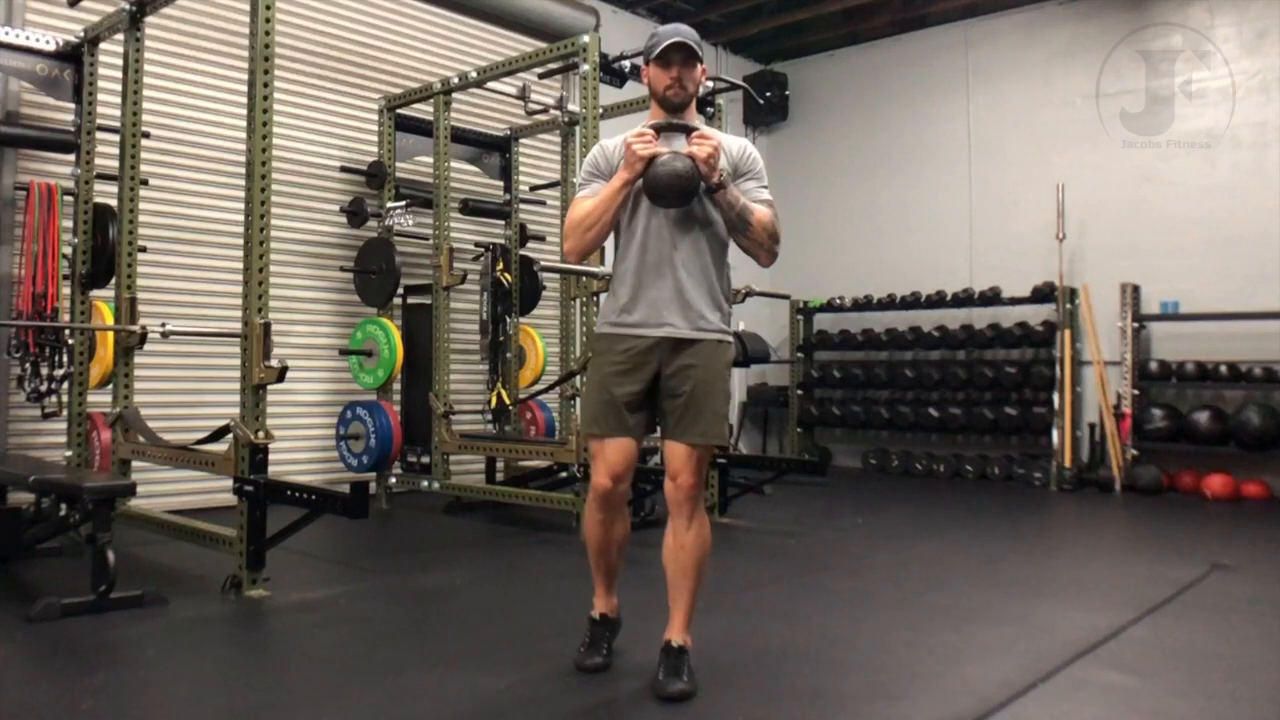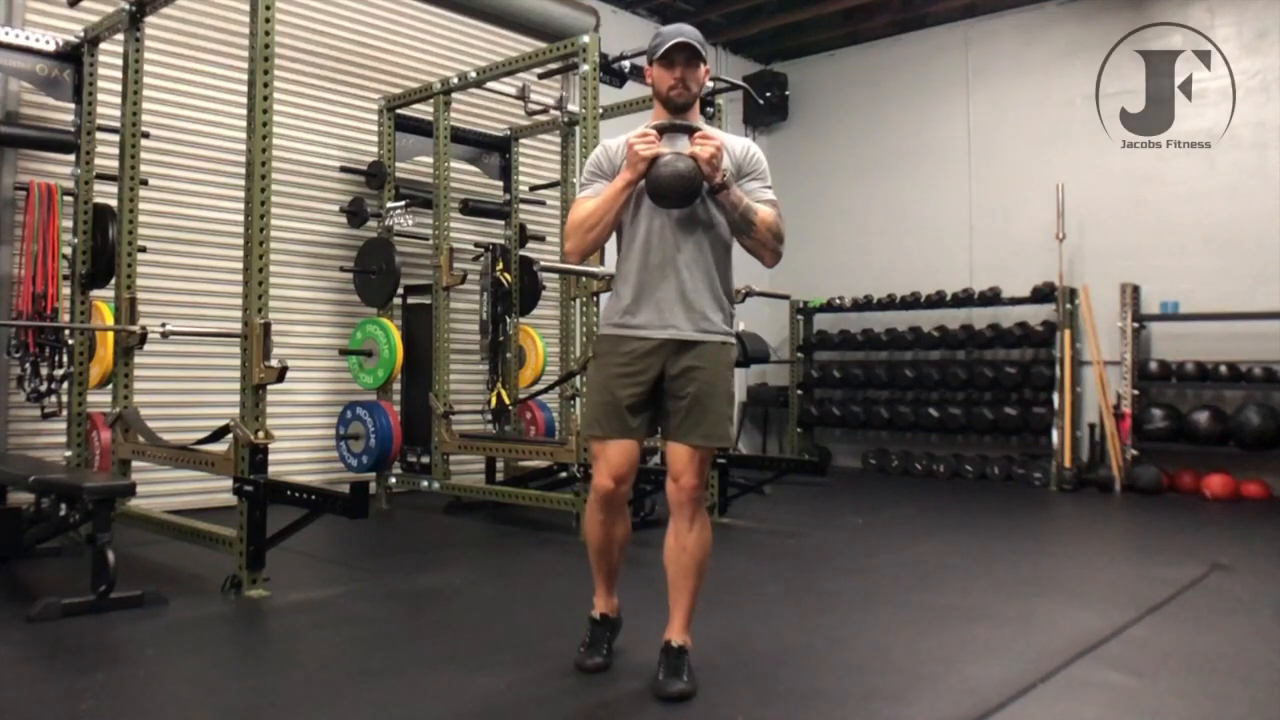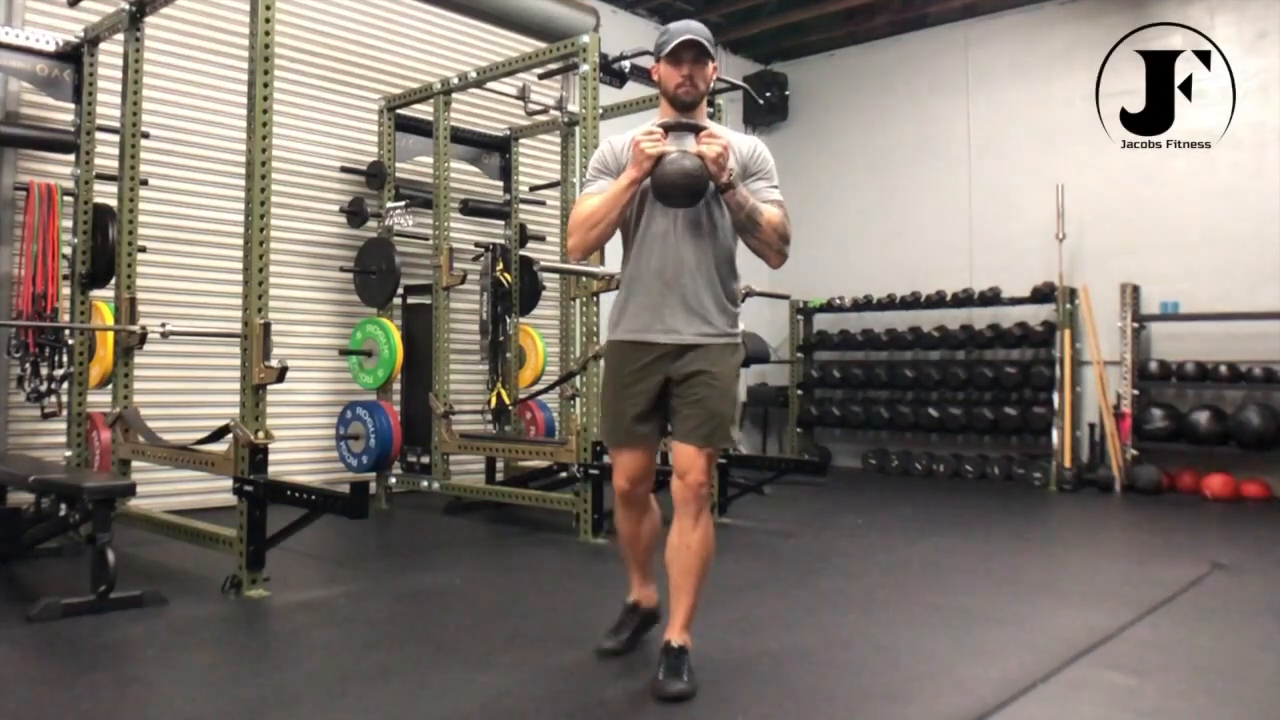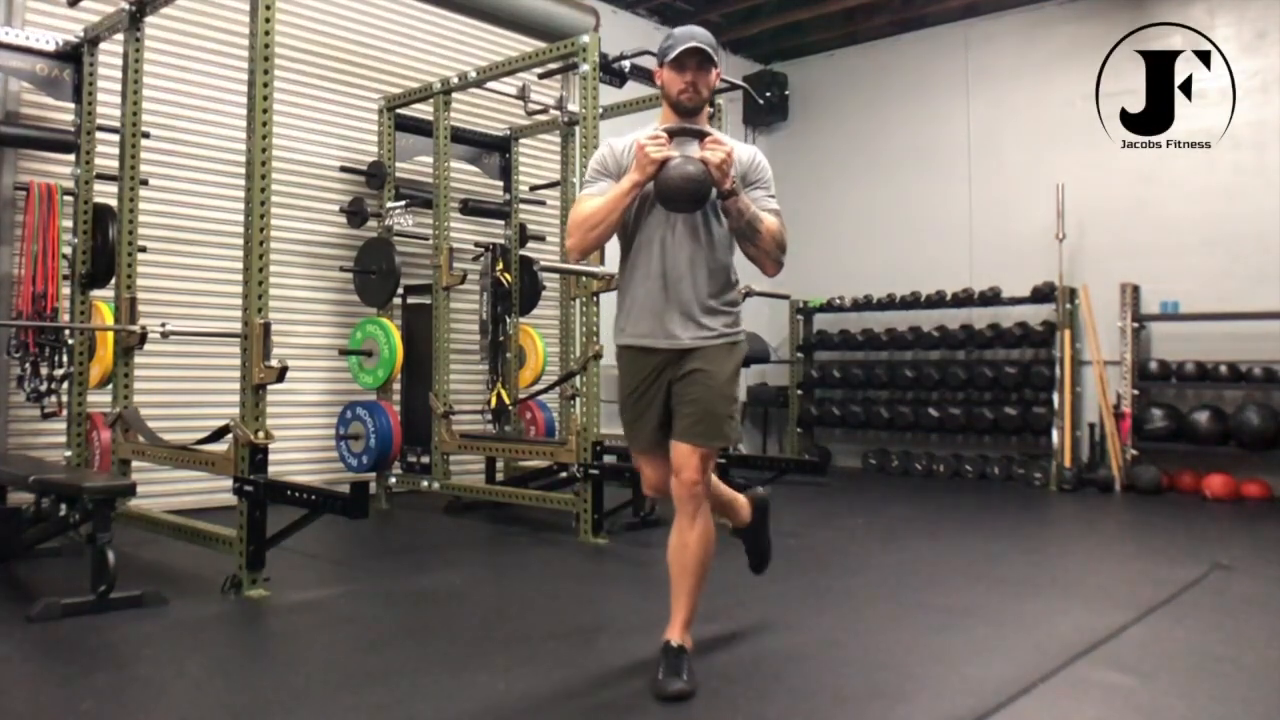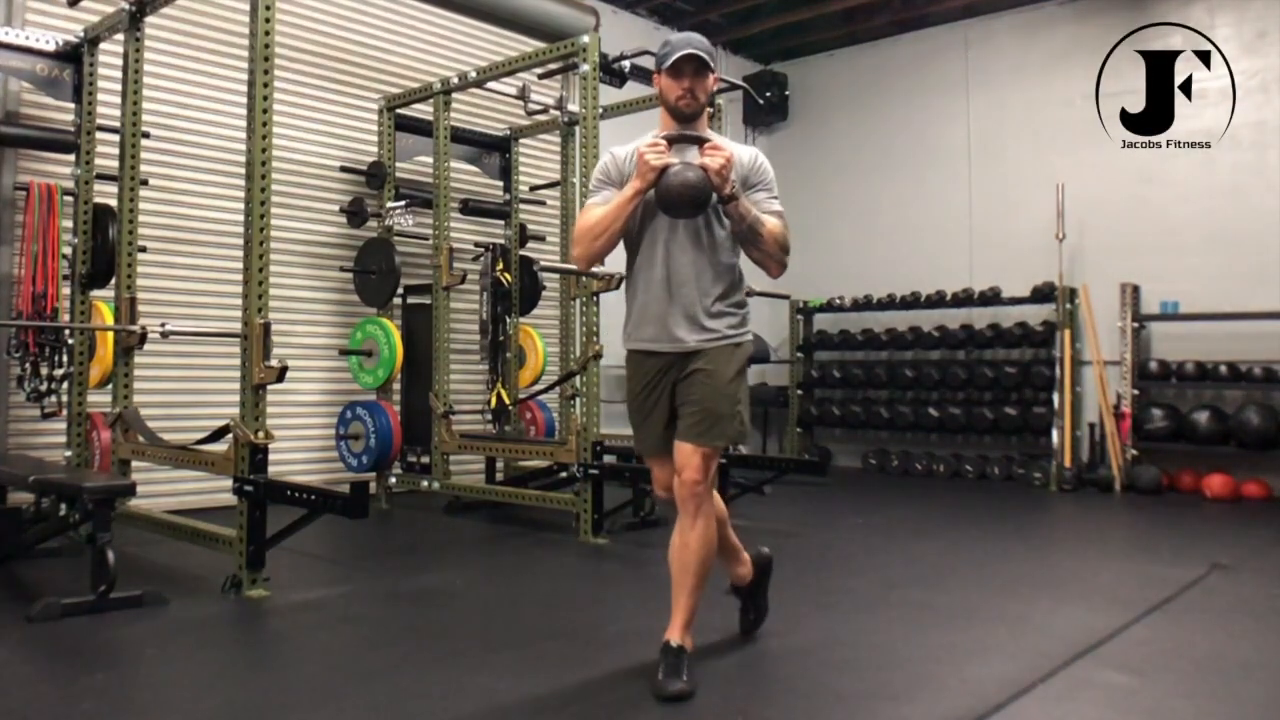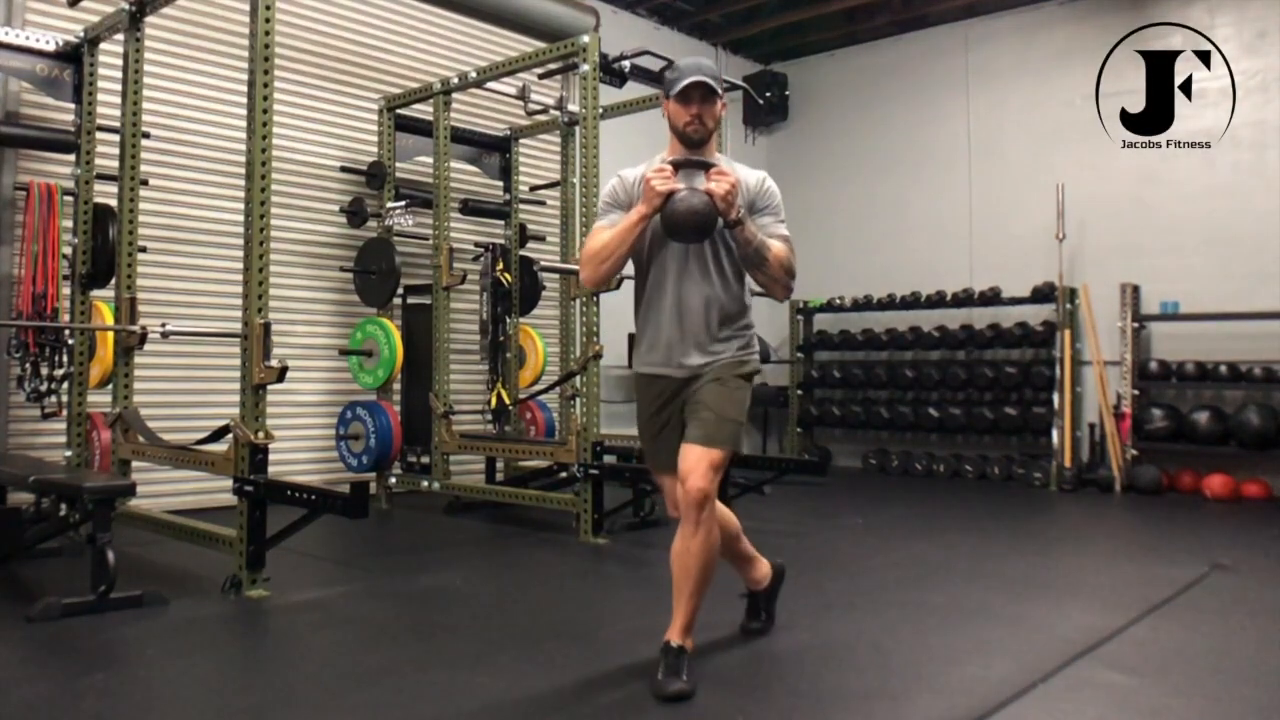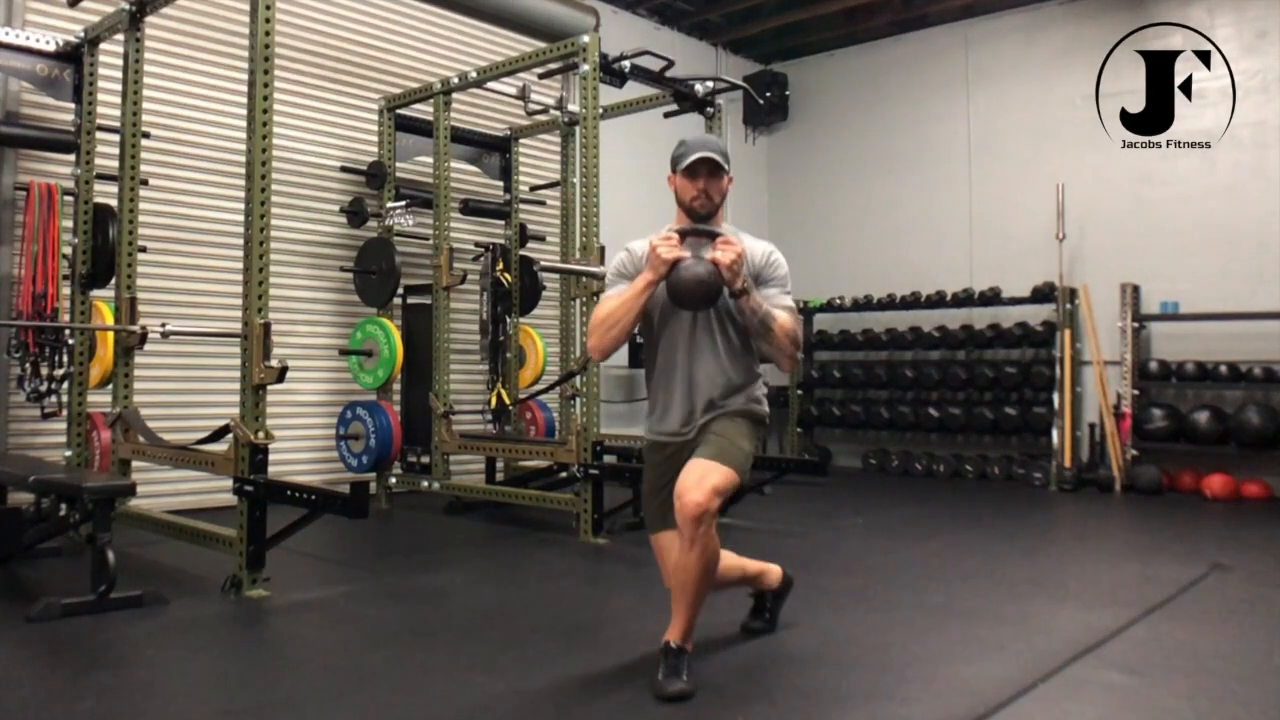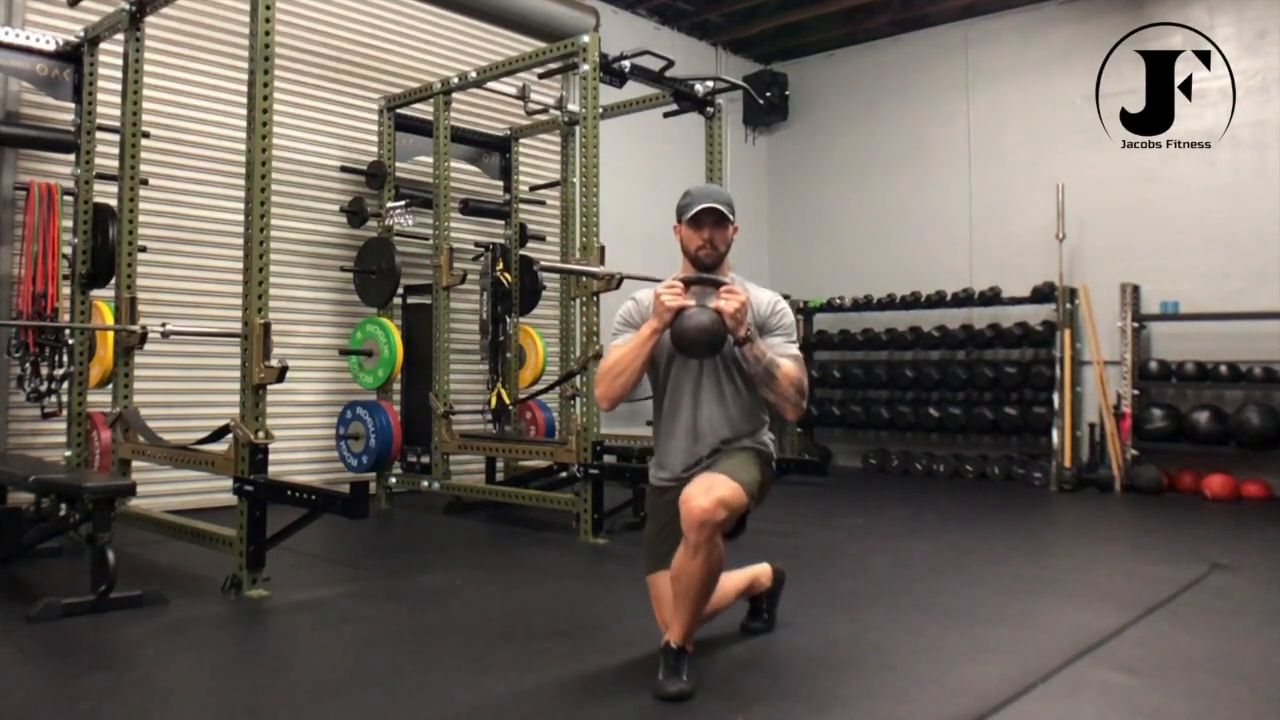
dt=0.3s
person 1, frame 1
left shoulder: (735, 153)
right shoulder: (609, 153)
left elbow: (767, 247)
right elbow: (574, 246)
left wrist: (716, 181)
right wrist: (628, 175)
left hip: (699, 339)
right hip: (622, 334)
left knee: (684, 490)
right knee: (608, 482)
left ankle: (677, 641)
right ankle: (604, 610)
person 1, frame 2
left shoulder: (739, 153)
right shoulder: (612, 153)
left elbow: (771, 249)
right elbow: (575, 247)
left wrist: (718, 182)
right wrist: (629, 176)
left hip: (703, 341)
right hip: (626, 336)
left knee: (686, 491)
right knee: (610, 482)
left ankle: (677, 643)
right ankle: (604, 612)
person 1, frame 3
left shoulder: (745, 151)
right shoulder: (617, 150)
left elbow: (777, 250)
right elbow: (578, 243)
left wrist: (725, 181)
right wrist: (635, 172)
left hip: (707, 342)
right hip: (634, 338)
left knee: (691, 487)
right knee: (629, 484)
left ankle: (677, 641)
right ankle: (641, 599)
person 1, frame 4
left shoulder: (744, 159)
right shoulder: (618, 152)
left elbow: (773, 260)
right elbow: (577, 243)
left wrist: (728, 188)
right wrist: (638, 177)
left hip: (709, 341)
right hip: (641, 340)
left knee: (688, 483)
right knee: (658, 483)
left ankle: (677, 643)
right ankle: (745, 512)
person 1, frame 5
left shoulder: (745, 160)
right shoulder: (620, 161)
left elbow: (777, 260)
right elbow: (583, 253)
left wrist: (729, 193)
right wrist: (638, 185)
left hip: (715, 342)
right hip: (648, 345)
left knee: (692, 485)
right knee: (670, 487)
left ankle: (677, 642)
right ankle: (746, 568)
person 1, frame 6
left shoulder: (753, 185)
right shoulder: (629, 184)
left elbow: (783, 286)
right elbow: (590, 275)
left wrist: (734, 217)
right wrist: (645, 208)
left hip: (722, 361)
right hip: (656, 366)
left knee: (695, 489)
right knee: (686, 507)
left ankle: (677, 642)
right ankle: (761, 575)
person 1, frame 7
left shoulder: (760, 256)
right shoulder: (637, 255)
left elbow: (788, 355)
right elbow: (598, 345)
left wrist: (739, 285)
right wrist: (651, 276)
left hip: (732, 413)
right hip: (668, 428)
left knee: (694, 502)
right knee: (686, 569)
left ankle: (676, 645)
right ankle: (770, 578)
person 1, frame 8
left shoulder: (766, 306)
right shoulder: (643, 306)
left elbow: (794, 405)
right elbow: (606, 395)
left wrist: (743, 334)
right wrist: (656, 324)
left hip: (740, 455)
right hip: (671, 472)
left knee: (701, 509)
right knee: (680, 616)
left ankle: (676, 650)
right ankle: (761, 579)
